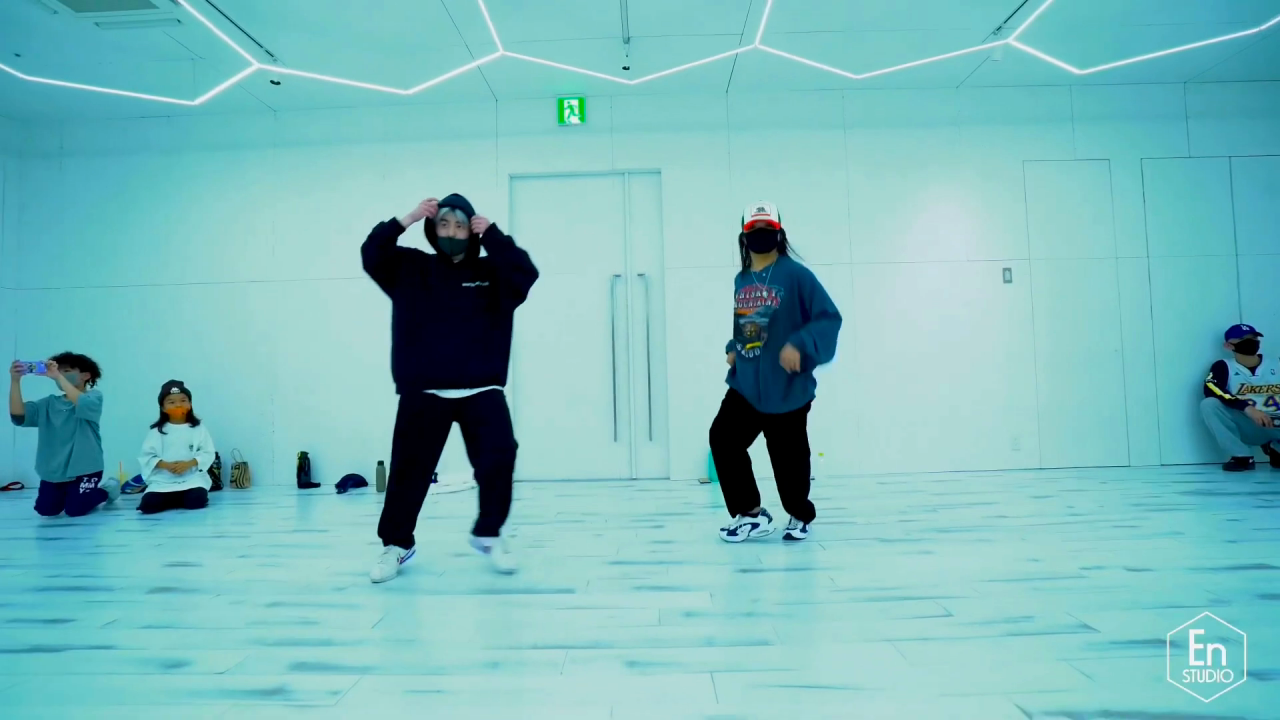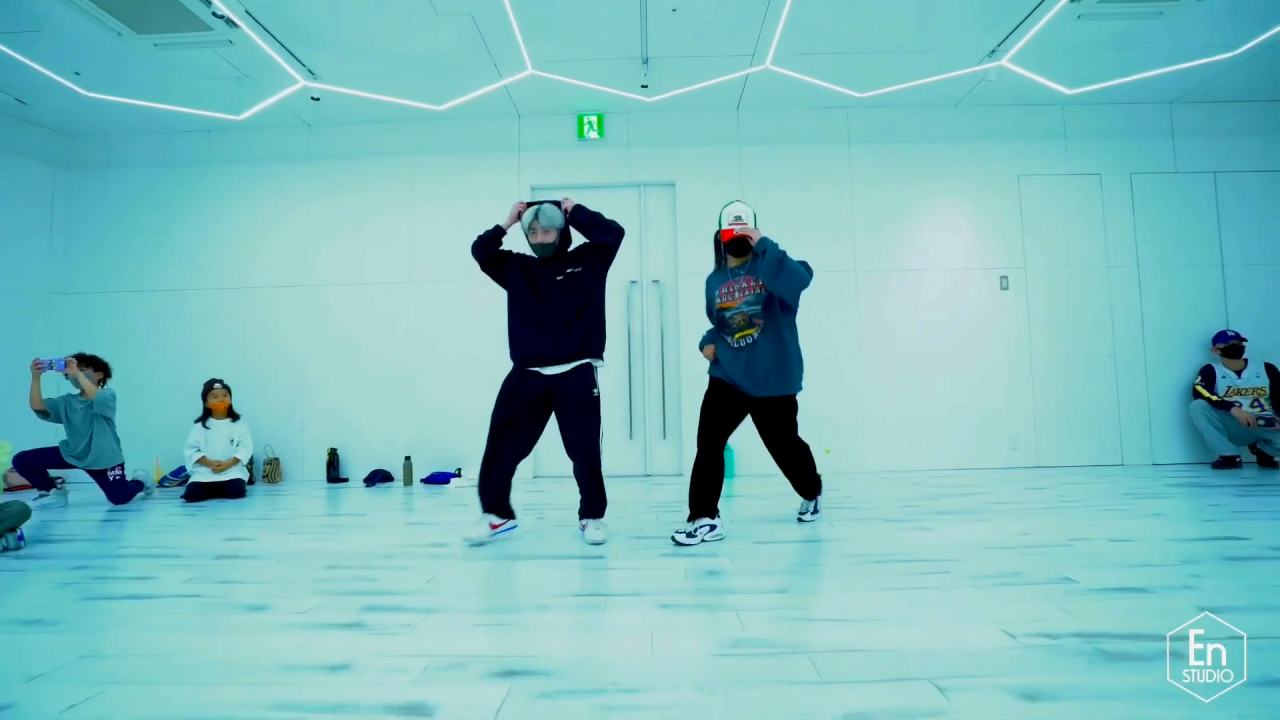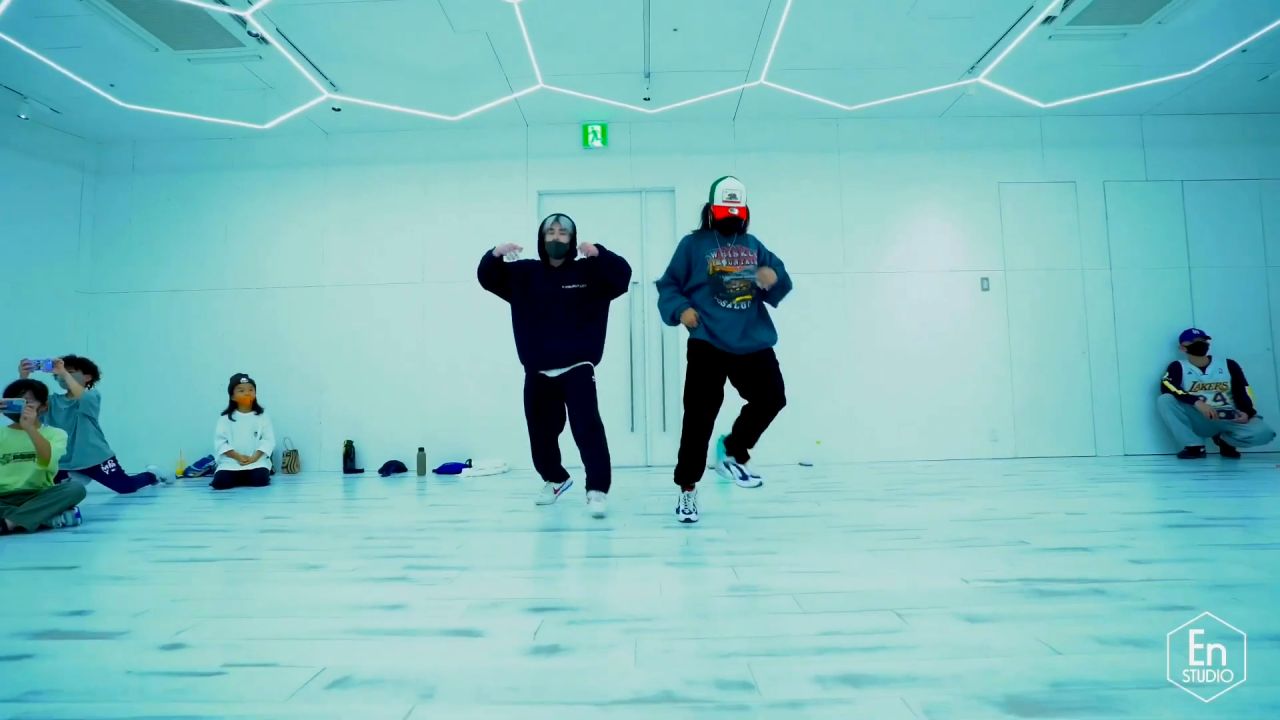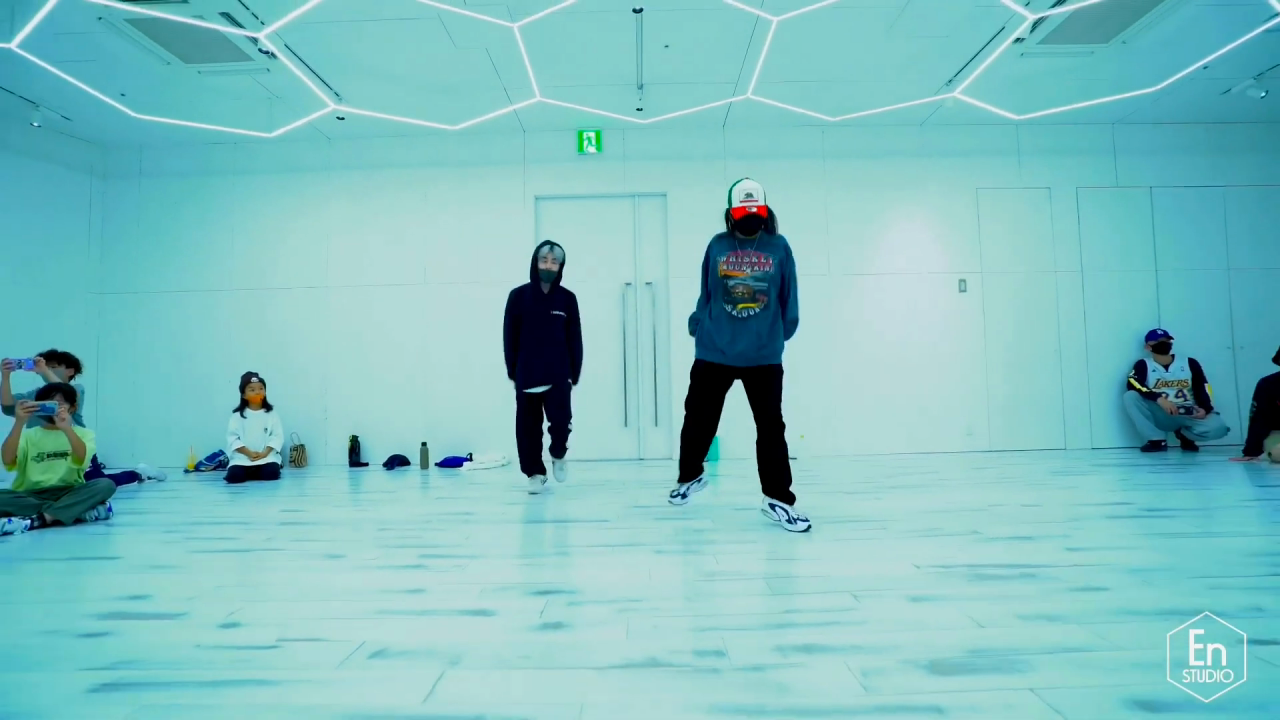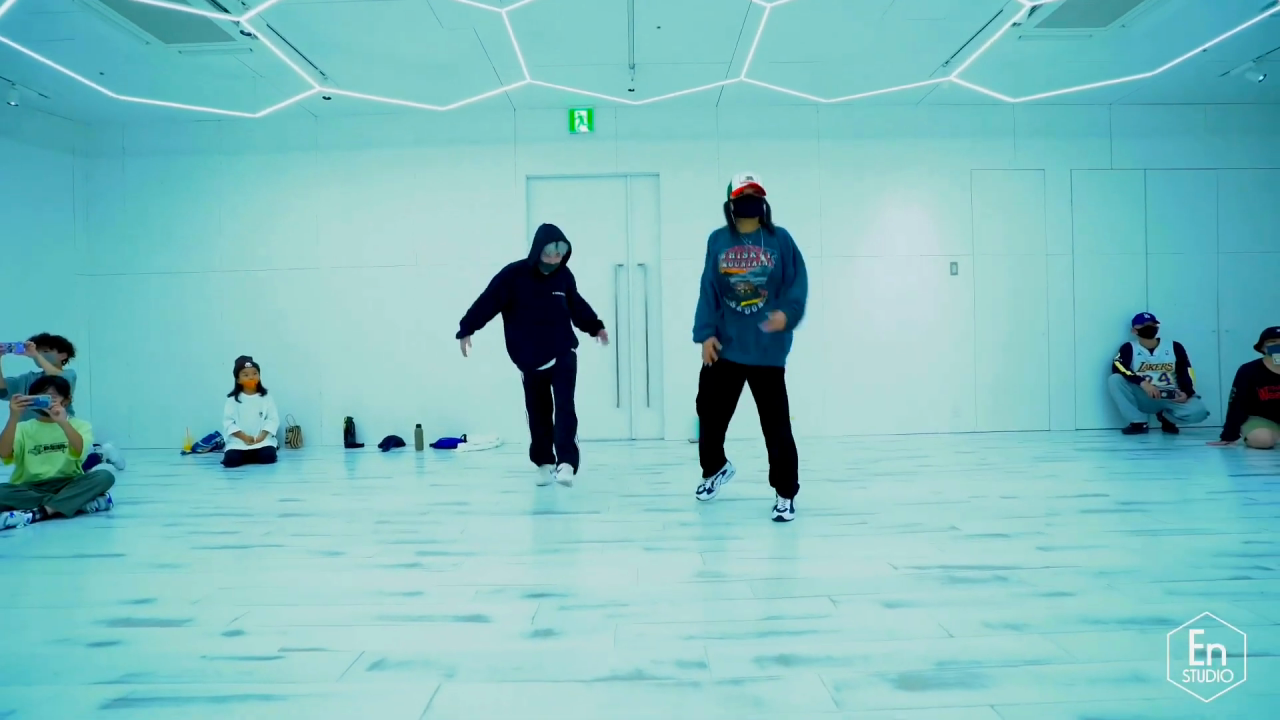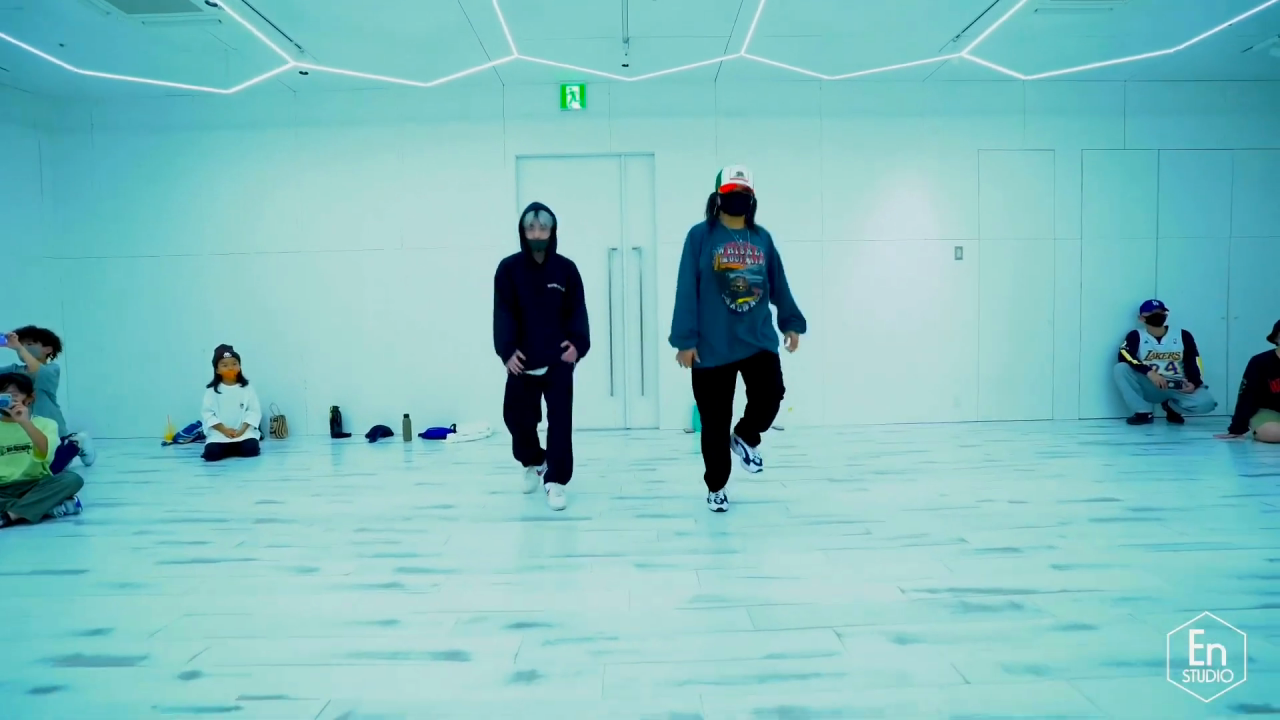
dt=0.4s
person 1, frame 1
left shoulder: (795, 274)
right shoulder: (741, 280)
left elbow: (827, 319)
left wrist: (801, 348)
right wrist: (733, 349)
left hip: (787, 389)
right hip: (745, 386)
left knee: (788, 459)
right knee: (722, 442)
left ankle: (801, 517)
right ankle: (751, 515)
person 1, frame 2
left shoulder: (770, 266)
right shoulder: (715, 279)
left elbow: (798, 280)
left wrist: (763, 245)
right wrist: (709, 342)
left hip: (774, 378)
right hip: (727, 377)
left knee: (785, 446)
right knee: (709, 442)
left ankle: (811, 495)
right ankle: (704, 519)
person 1, frame 3
left shoulder: (753, 245)
right shoulder: (693, 244)
left elbow: (779, 287)
right elbow: (668, 286)
left wrist: (774, 278)
right wrist: (680, 310)
left hip: (753, 340)
right hip: (708, 341)
left knee: (771, 393)
right knee: (700, 413)
left ankle: (733, 452)
right ankle: (687, 488)
person 1, frame 4
left shoulder: (778, 247)
right shoulder: (718, 245)
left elbow: (787, 295)
left wrist: (781, 333)
right wrist: (699, 327)
left hip: (762, 355)
right hip: (715, 352)
left knee: (770, 423)
right knee: (699, 418)
right ankle: (690, 476)
person 1, frame 5
left shoulder: (780, 239)
right shoulder: (718, 240)
left elbow: (797, 286)
right elbow: (709, 293)
left wrist: (785, 314)
right wrist: (705, 333)
left hip: (766, 349)
right hip: (724, 347)
left knee: (775, 419)
right knee: (711, 412)
left ankle: (785, 493)
right ankle: (716, 468)
person 1, frame 6
left shoulder: (762, 238)
right shoulder: (701, 236)
left elbow: (778, 285)
right elbow: (687, 290)
left wrist: (792, 323)
right wrist: (686, 339)
left hip: (758, 340)
right hip: (714, 347)
left knee: (770, 393)
right knee: (715, 418)
left ankle: (745, 437)
right ankle: (716, 486)
person 2, frame 1
left shoulder: (492, 271)
right shoulder: (413, 268)
left elbow: (526, 276)
right elbow: (372, 255)
left wrist: (493, 235)
right wrist: (406, 220)
left hip: (482, 389)
right hip: (425, 391)
left knee: (499, 457)
right knee: (408, 471)
left ankle: (488, 534)
right ankle: (396, 544)
person 2, frame 2
left shoulder: (586, 260)
right shoulder: (518, 268)
left elbow: (613, 235)
right elbow: (482, 252)
left wrist: (576, 212)
right wrist: (507, 223)
left hip: (576, 372)
right hip: (528, 373)
left knee: (584, 446)
right knee: (503, 440)
left ankle: (592, 516)
right ankle: (497, 514)
person 2, frame 3
left shoulder: (588, 271)
right shoulder: (524, 274)
left elbow: (622, 272)
right elbow: (488, 277)
left wrist: (597, 253)
right wrist: (496, 254)
left hip: (577, 366)
right hip: (539, 370)
left knee: (587, 424)
right knee: (542, 432)
left ankle: (597, 489)
right ankle: (555, 480)
person 2, frame 4
left shoulder: (567, 299)
right shoulder: (518, 297)
left elbow: (574, 339)
right elbow: (511, 338)
left wrist: (573, 375)
right wrist: (513, 371)
left hip: (558, 378)
right hip: (527, 380)
left knee: (561, 426)
right knee: (527, 431)
left ankle: (558, 454)
right ankle: (535, 473)
person 2, frame 5
left shoulder: (564, 275)
right shoulder: (513, 275)
left elbow: (576, 303)
right elbow: (487, 303)
left wrist: (595, 326)
right wrist: (466, 330)
left hip: (563, 353)
right hip: (530, 358)
left knee: (564, 406)
right knee: (538, 413)
person 2, frame 6
left shoulder: (565, 268)
right shoulder: (509, 268)
left elbow: (577, 310)
right elbow: (503, 313)
left wrist: (577, 342)
right wrist: (507, 350)
left hip: (559, 359)
right hip: (524, 360)
left knee: (560, 419)
right knee: (517, 418)
left ankle: (555, 481)
right ankle: (534, 462)
